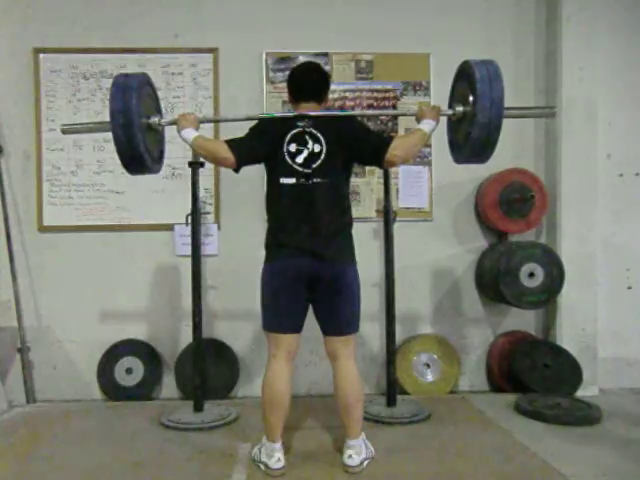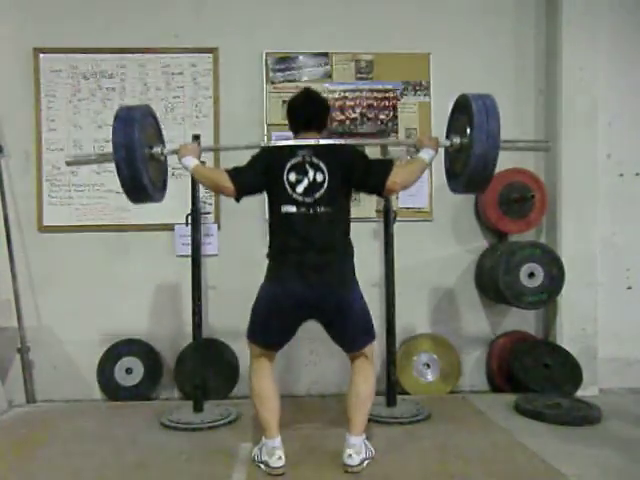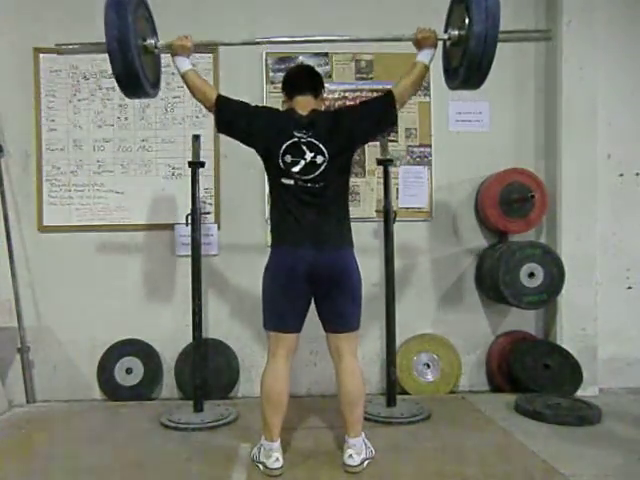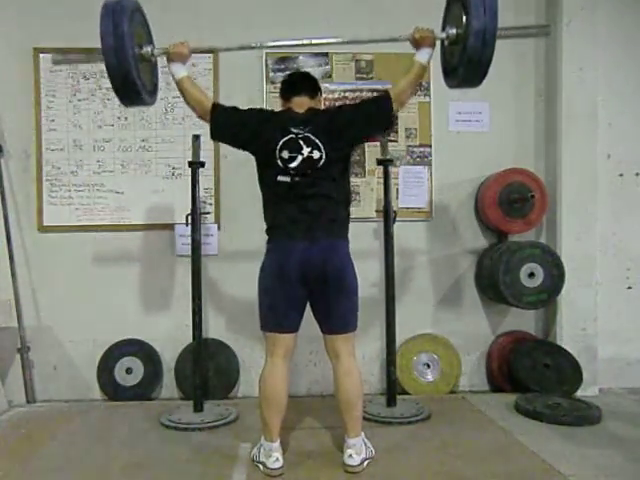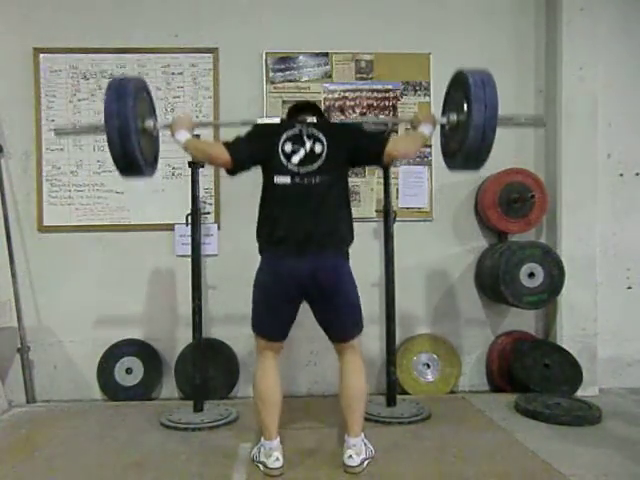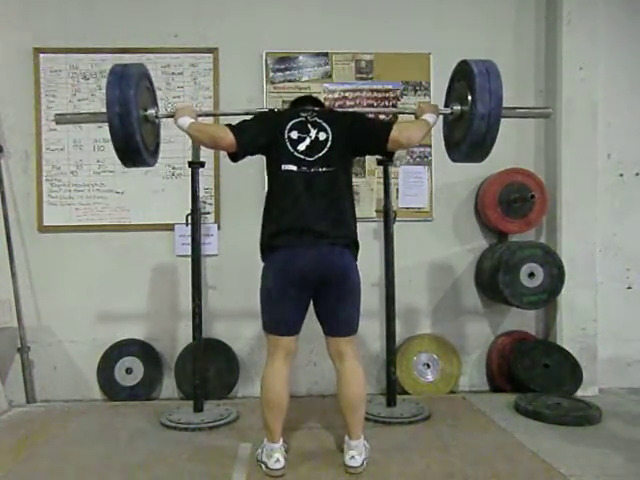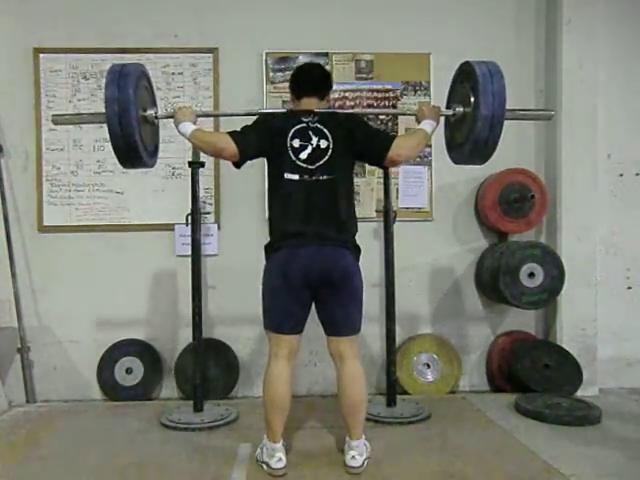
dt=0.7s
person 1, frame 1
left shoulder: (270, 130)
right shoulder: (345, 128)
left elbow: (226, 155)
right elbow: (395, 154)
left wrist: (189, 131)
right wrist: (427, 124)
left hip: (284, 260)
right hip: (336, 259)
left knee: (280, 357)
right knee: (343, 356)
person 1, frame 2
left shoulder: (273, 159)
right shoulder: (345, 157)
left elbow: (228, 185)
right elbow: (393, 183)
left wrist: (190, 160)
right wrist: (425, 154)
left hip: (283, 283)
right hip: (336, 283)
left knee: (260, 358)
right knee: (364, 359)
left ankle: (272, 448)
right ankle: (356, 445)
person 1, frame 3
left shoulder: (267, 125)
right shoulder: (344, 124)
left elbow: (211, 99)
right elbow: (400, 94)
left wrist: (182, 60)
right wrist: (425, 53)
left hip: (287, 258)
right hip: (337, 256)
left knee: (279, 355)
right knee: (346, 354)
person 1, frame 4
left shoulder: (263, 125)
right shoulder: (340, 122)
left elbow: (204, 109)
right elbow: (398, 96)
left wrist: (178, 67)
right wrist: (423, 53)
left hip: (283, 253)
right hip: (332, 252)
left knee: (277, 355)
right knee: (343, 354)
person 1, frame 5
left shoulder: (267, 134)
right shoulder: (343, 133)
left elbow: (219, 156)
right elbow: (400, 150)
left wrist: (183, 135)
right wrist: (424, 129)
left hip: (278, 264)
right hip: (331, 263)
left knee: (267, 354)
right knee: (350, 352)
left ankle: (271, 450)
right ankle: (355, 447)
person 1, frame 6
left shoulder: (272, 123)
right shoulder: (347, 124)
left elbow: (223, 139)
right elbow: (405, 137)
left wrist: (186, 120)
right wrist: (427, 117)
left hip: (284, 256)
right hip: (338, 256)
left knee: (279, 355)
right knee: (345, 354)
right ankle: (355, 448)
person 1, frame 7
left shoulder: (273, 126)
right shoulder: (349, 127)
left elbow: (225, 148)
right elbow: (400, 153)
left wrist: (186, 125)
right wrist: (427, 123)
left hip: (287, 258)
right hip: (339, 257)
left knee: (281, 356)
right knee: (347, 356)
